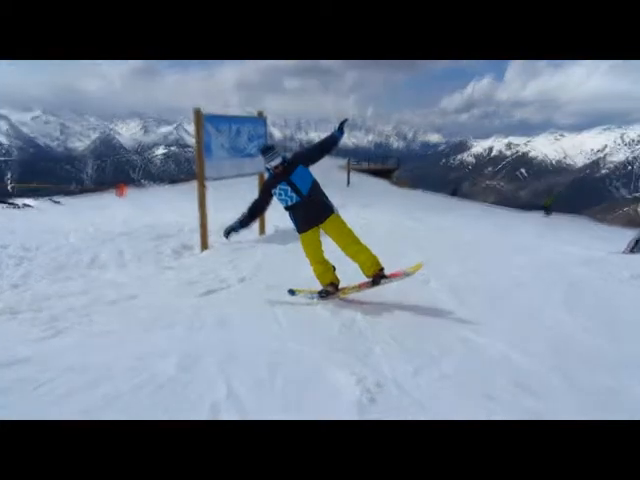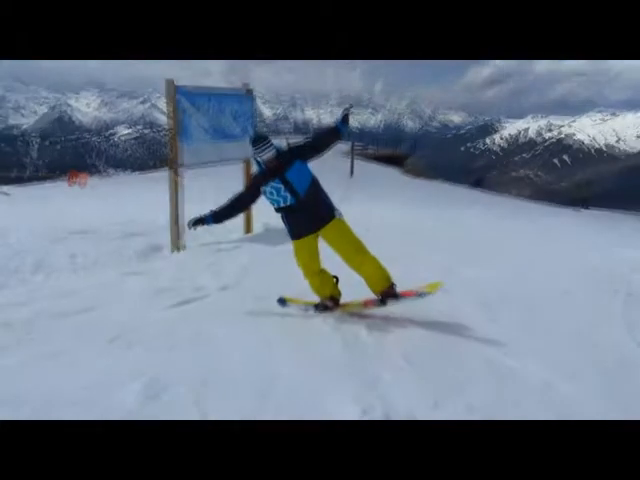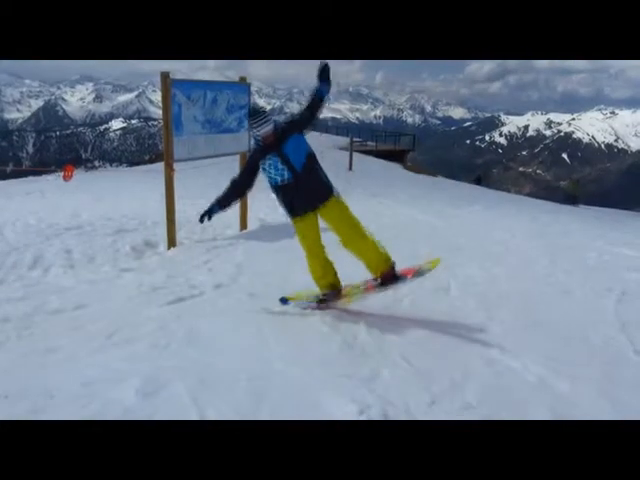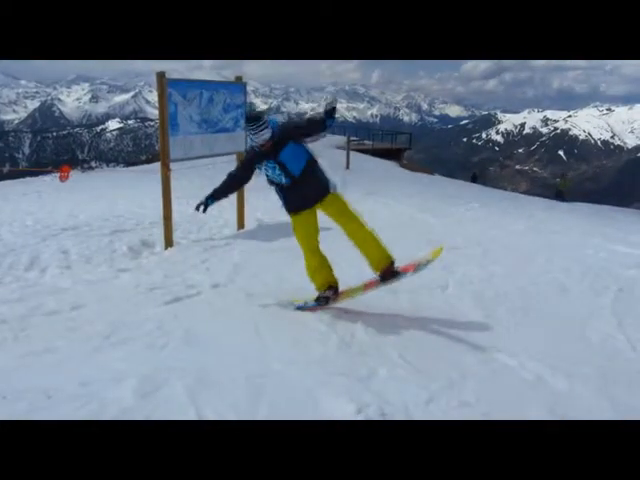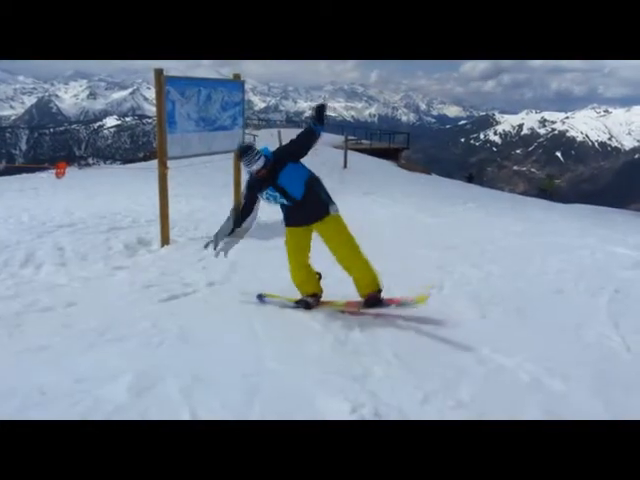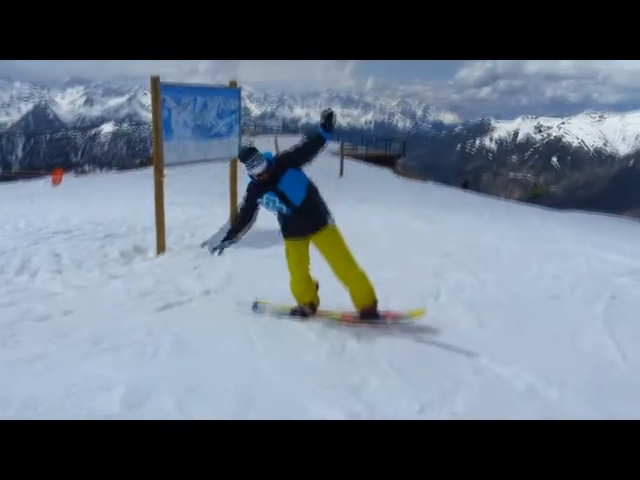
dt=0.5s
person 1, frame 1
left shoulder: (298, 161)
right shoulder: (270, 185)
left elbow: (320, 148)
right elbow: (257, 208)
right wrist: (236, 225)
left hip: (324, 212)
right hip: (304, 223)
left knee: (349, 243)
right knee: (315, 257)
right ankle: (330, 284)
person 1, frame 2
left shoulder: (294, 156)
right shoulder: (259, 181)
left elbow: (320, 141)
right elbow: (238, 203)
left wrist: (341, 126)
right wrist: (208, 218)
left hip: (324, 215)
right hip: (299, 229)
left knee: (355, 253)
right knee: (309, 268)
left ankle: (384, 287)
right ankle: (330, 296)
person 1, frame 3
left shoulder: (291, 130)
right shoulder: (257, 157)
left elbow: (312, 109)
right elbow: (240, 186)
left wrist: (323, 84)
right wrist: (216, 206)
left hip: (323, 194)
right hip: (298, 208)
left knee: (352, 235)
right knee: (313, 252)
left ankle: (384, 271)
right ankle: (329, 287)
person 1, frame 4
left shoulder: (287, 133)
right shoulder: (253, 157)
left elbow: (311, 126)
right elbow: (236, 178)
left wrist: (326, 118)
right wrist: (212, 197)
left hip: (321, 190)
right hip: (296, 204)
left knee: (354, 227)
right knee: (309, 248)
left ankle: (385, 266)
right ankle: (327, 287)
person 1, frame 5
left shoulder: (284, 157)
right shoulder: (254, 185)
left elbow: (304, 140)
right elbow: (245, 211)
left wrist: (317, 123)
right wrist: (226, 232)
left hip: (320, 209)
right hip: (295, 220)
left knee: (346, 252)
right knee: (296, 263)
left ankle: (371, 291)
right ankle: (311, 293)
person 1, frame 6
left shoulder: (286, 162)
right shoulder: (255, 190)
left elbow: (309, 148)
right elbow: (245, 216)
left wrist: (324, 130)
right wrist: (228, 238)
left hip: (317, 220)
right hip: (292, 230)
left knee: (343, 264)
right knee: (298, 272)
left ankle: (366, 304)
right ankle: (307, 303)
